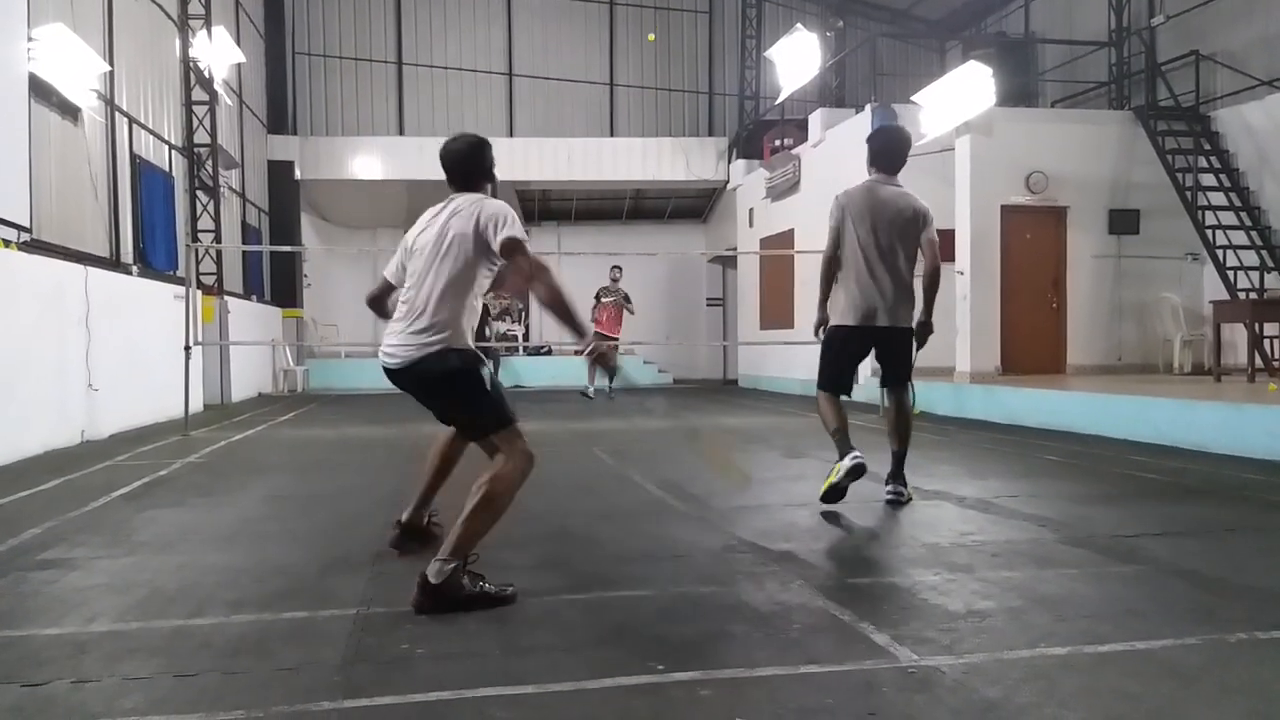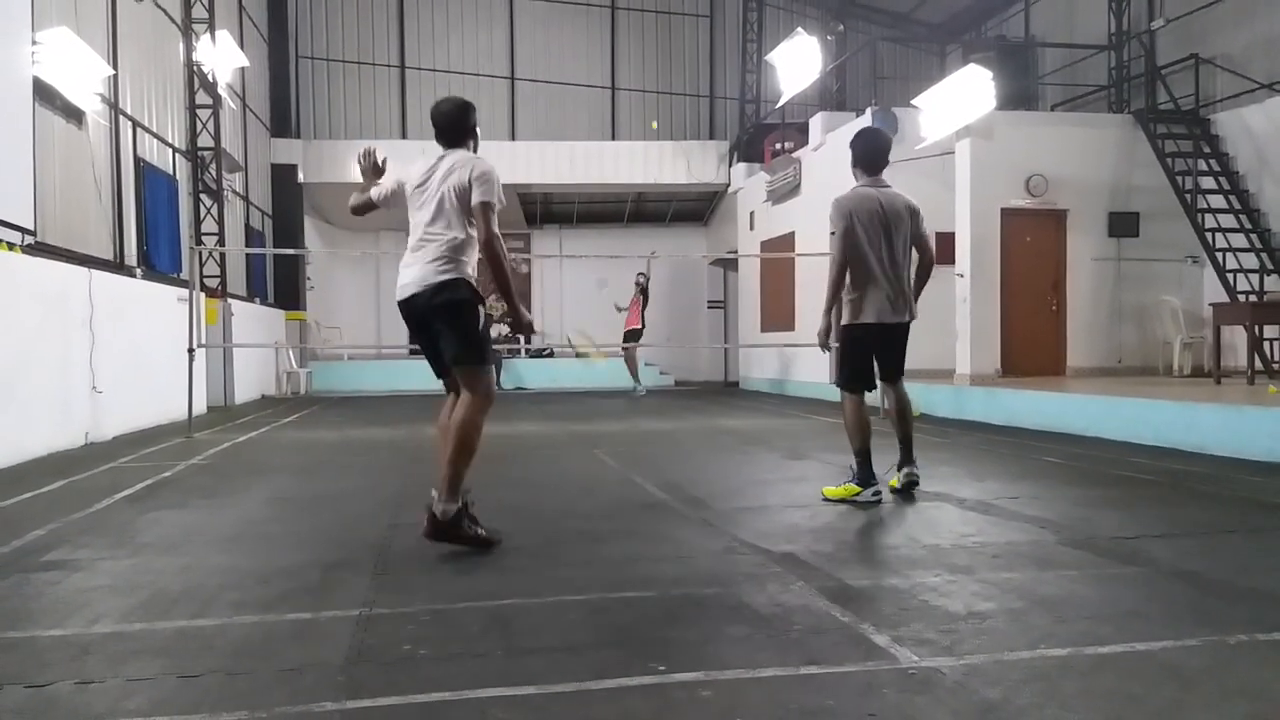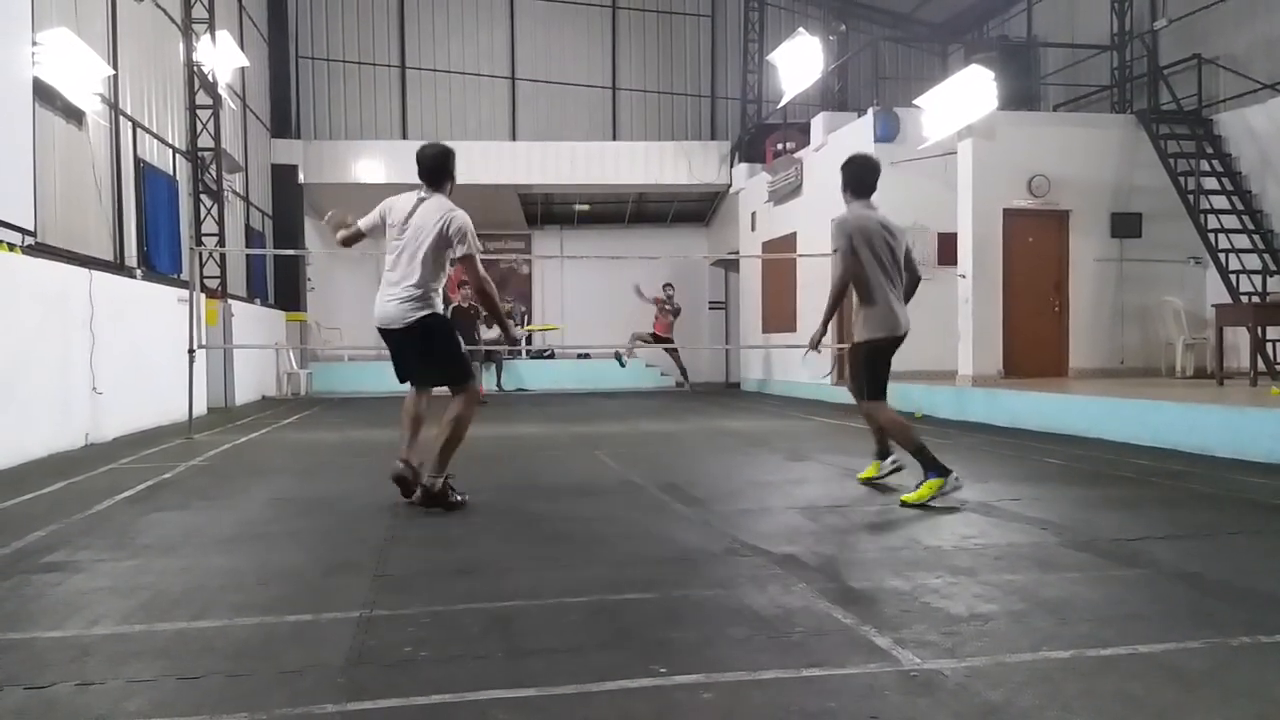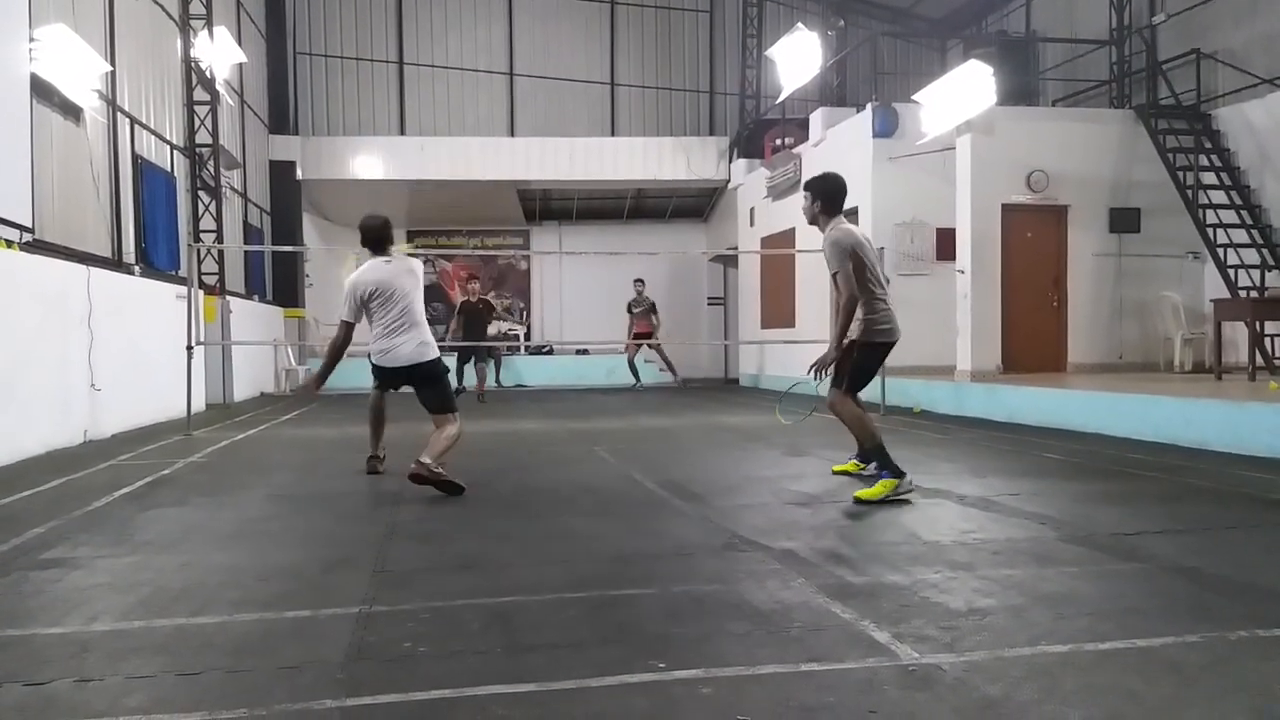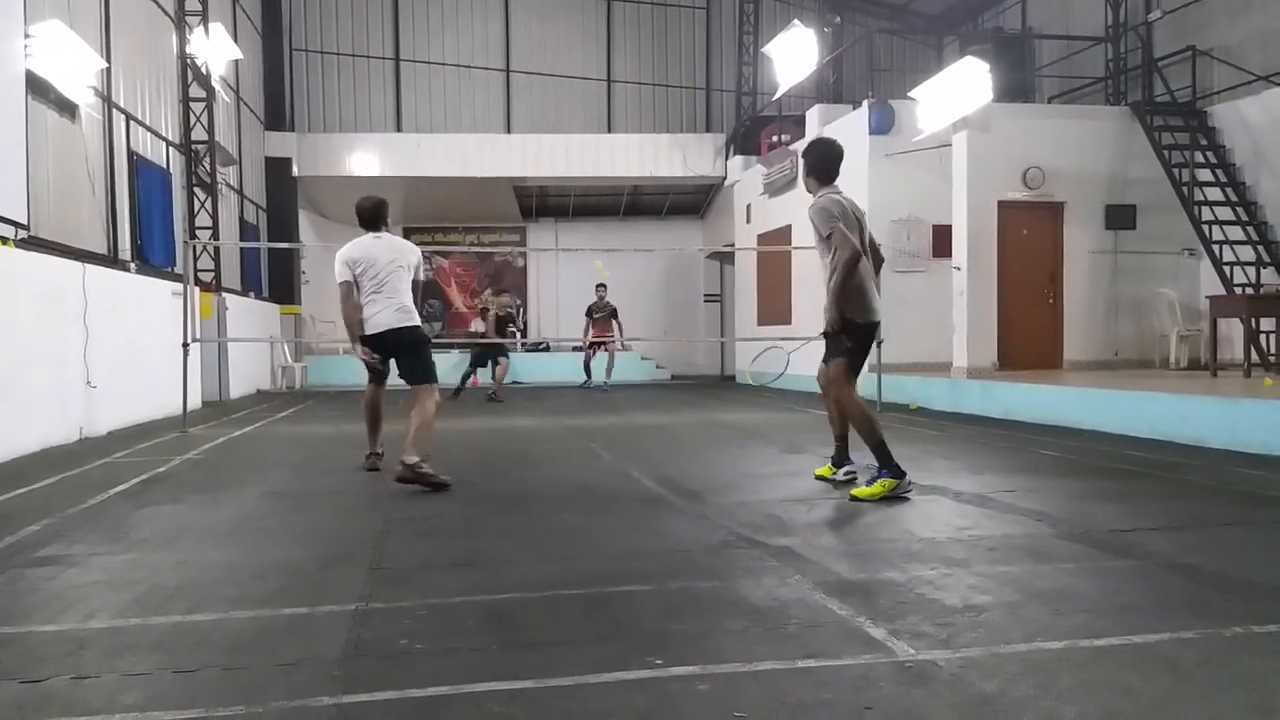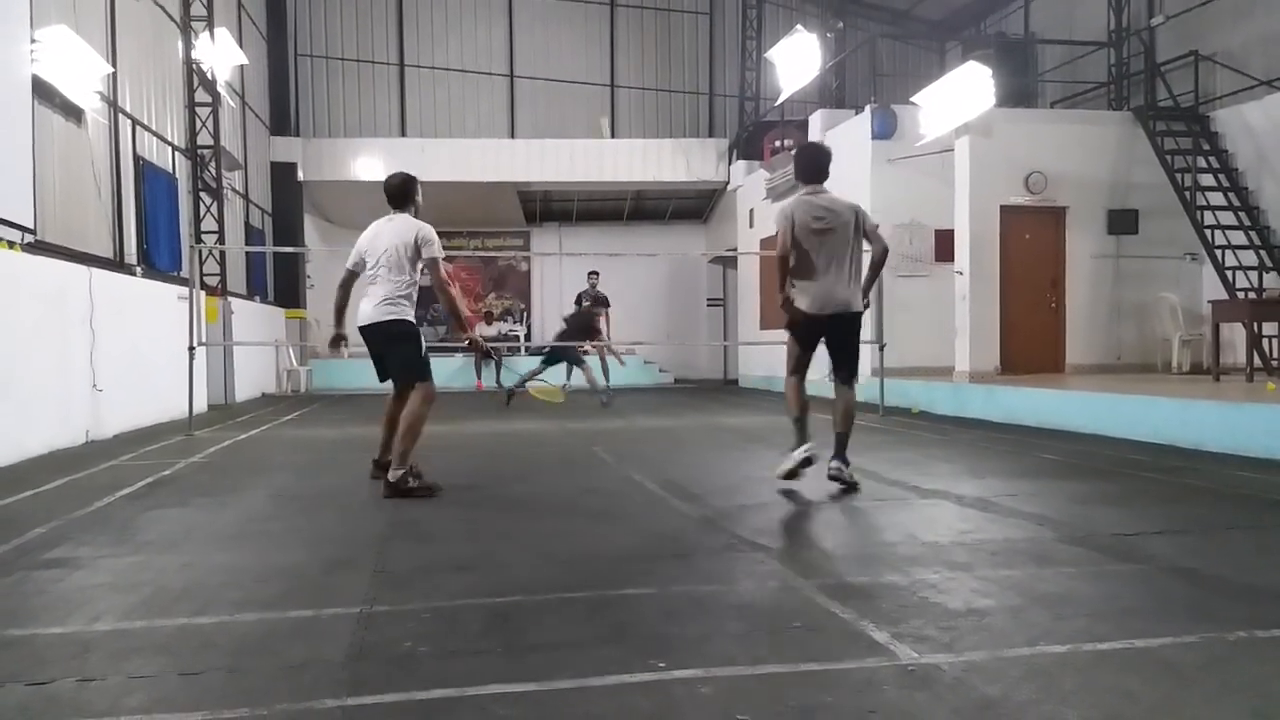
dt=0.4s
person 1, frame 1
left shoulder: (423, 224)
right shoulder: (491, 212)
left elbow: (377, 297)
right elbow: (532, 273)
right wrist: (584, 334)
left hip: (396, 356)
right hip: (438, 354)
left knee: (464, 424)
right knee: (515, 456)
left ankle: (413, 520)
right ankle: (444, 576)
person 1, frame 2
left shoulder: (413, 173)
right shoulder: (479, 170)
left elbow: (357, 205)
right elbow: (488, 241)
left wrist: (370, 177)
right wrist: (515, 308)
left hip: (410, 292)
right hip: (447, 286)
left knee: (458, 392)
right knee: (479, 392)
left ankle: (446, 501)
right ankle: (449, 509)
person 1, frame 3
left shoulder: (393, 206)
right shoulder: (455, 217)
left elbow: (346, 238)
right elbow: (476, 280)
left wrist: (339, 226)
right wrist: (505, 325)
left hip: (386, 316)
right hip: (420, 316)
left knee: (419, 389)
right knee: (467, 392)
left ankle: (407, 465)
right ankle: (434, 482)
person 1, frame 4
left shoulder: (357, 280)
right shoulder: (415, 267)
left elbow: (343, 336)
left wrist: (320, 376)
left hip: (387, 359)
right hip: (425, 357)
left knee: (380, 391)
right knee: (450, 424)
left ankle: (375, 456)
right ankle: (426, 462)
person 1, frame 5
left shoulder: (347, 253)
right shoulder: (409, 249)
left elbow: (348, 300)
left wrist: (358, 345)
left hip: (371, 330)
right hip: (407, 326)
left knee: (375, 385)
right knee: (427, 394)
left ankle: (374, 453)
right ankle: (412, 461)
person 1, frame 6
left shoulder: (371, 232)
right shoulder: (422, 230)
left elbow: (344, 285)
right elbow: (442, 284)
left wrist: (338, 328)
right wrist: (466, 331)
left hip: (370, 320)
right hip: (394, 321)
left knee: (403, 389)
right knee: (423, 392)
left ankle: (385, 460)
right ankle: (398, 474)
person 2, frame 1
left shoulder: (846, 200)
right shoulder: (916, 207)
left elbow: (830, 258)
right elbow: (933, 266)
left wrist: (822, 308)
right wrist: (926, 315)
left hip: (849, 315)
right hip: (897, 317)
left knee: (828, 394)
right knee: (897, 394)
left ankle: (848, 455)
right ankle: (896, 479)
person 2, frame 2
left shoulder: (845, 203)
right shoulder: (906, 204)
left elbow: (839, 262)
right elbow: (927, 258)
left wrist: (827, 315)
right wrist: (912, 298)
left hip: (861, 312)
right hip: (898, 313)
left knee: (852, 393)
right knee: (894, 384)
left ankle: (865, 480)
right ankle: (907, 464)
person 2, frame 3
left shoulder: (845, 222)
right shoulder: (889, 224)
left elbow: (842, 280)
right elbow: (914, 275)
left wrist: (822, 326)
left hip: (874, 326)
right hip: (894, 323)
left knee: (872, 406)
right knee: (858, 383)
left ankle: (937, 472)
right ankle: (884, 455)
person 2, frame 4
left shoulder: (835, 239)
right shoulder: (852, 233)
left elbow: (849, 296)
left wrist: (832, 347)
left hip: (872, 331)
right hip: (878, 327)
left knee: (839, 399)
right knee: (845, 394)
left ankle: (892, 474)
right ankle: (867, 457)
person 2, frame 5
left shoulder: (821, 206)
right shoulder: (850, 205)
left elbow: (850, 252)
right elbow: (876, 256)
left wrist: (834, 305)
left hip: (851, 313)
right hip: (864, 311)
left knee: (842, 390)
right knee: (827, 380)
left ankle: (892, 472)
right ankle: (840, 460)
person 2, frame 6
left shoulder: (790, 210)
right shoulder: (851, 208)
left elbow: (783, 253)
right elbow: (882, 247)
left wrist: (783, 291)
right wrist: (865, 290)
left hip: (809, 305)
right hip: (848, 307)
left knee: (794, 376)
right knee: (844, 384)
left ankle: (802, 442)
right ankle: (840, 457)
